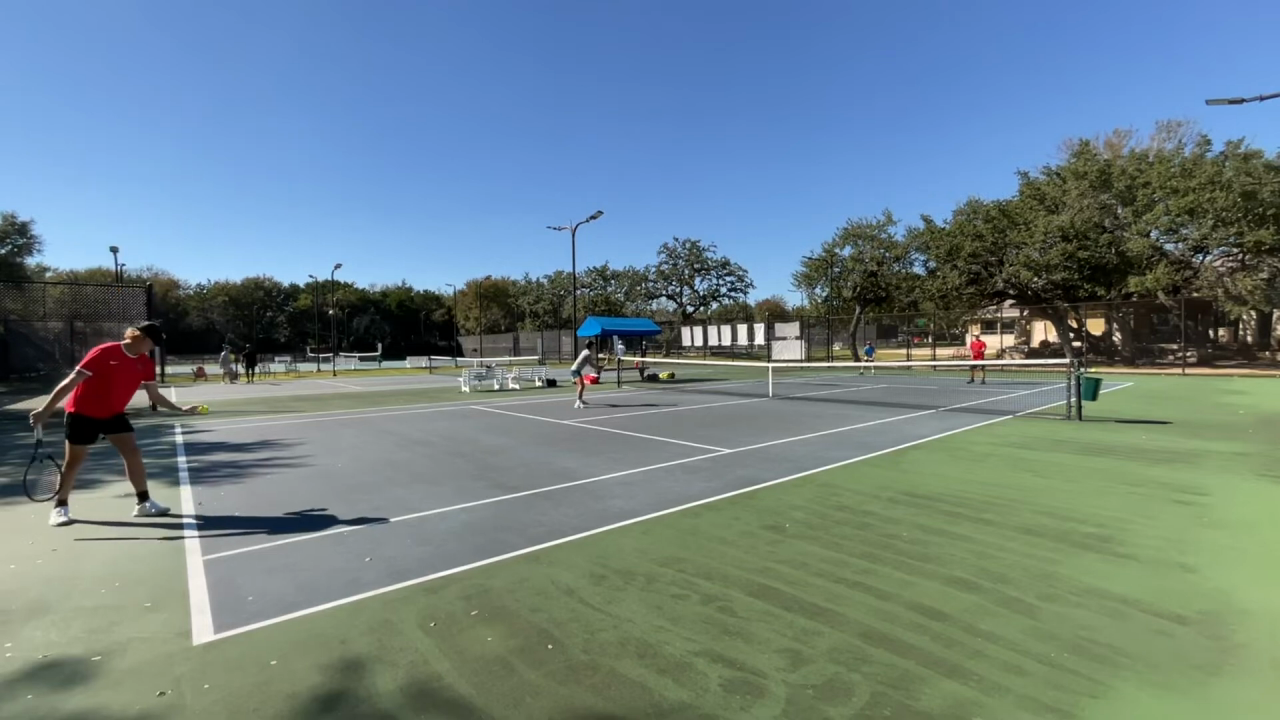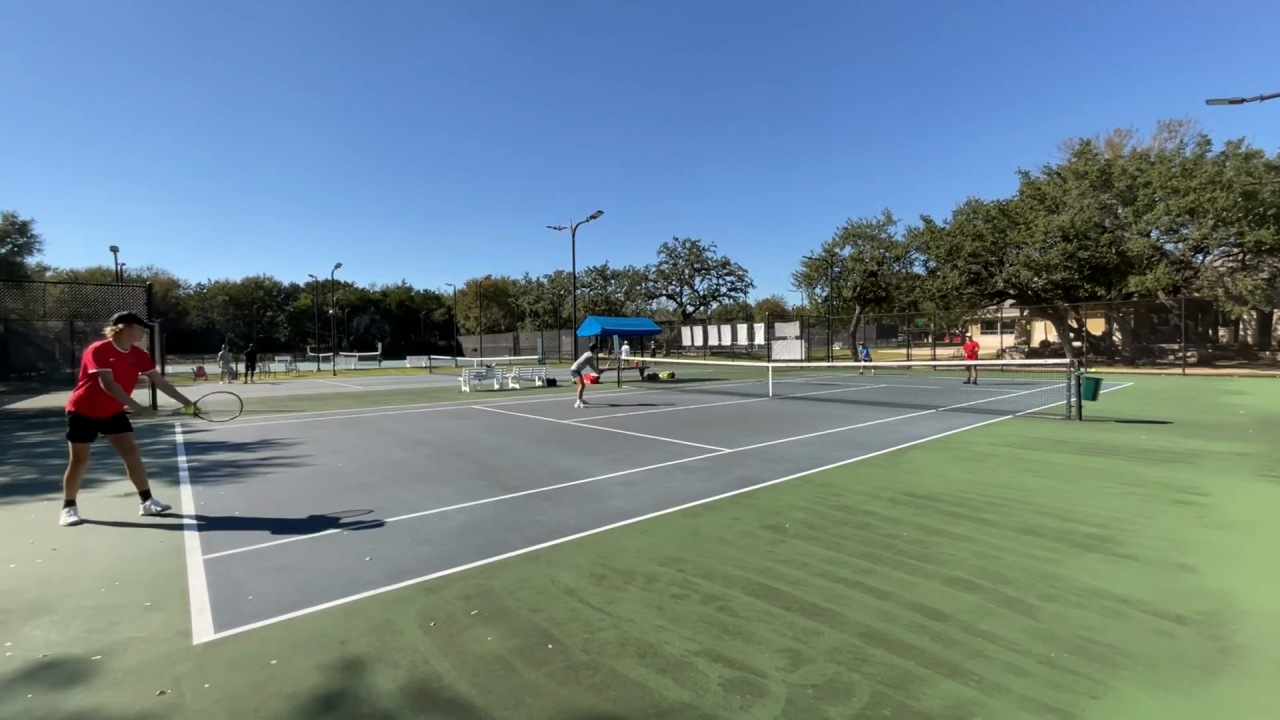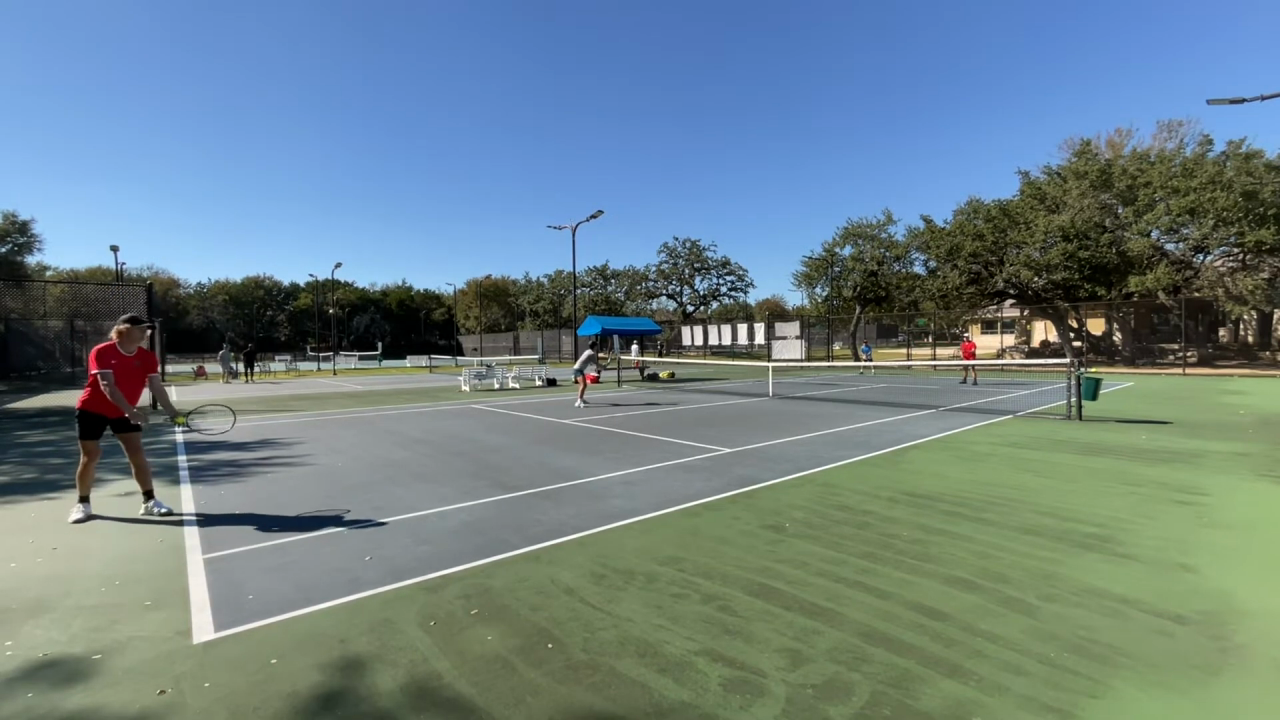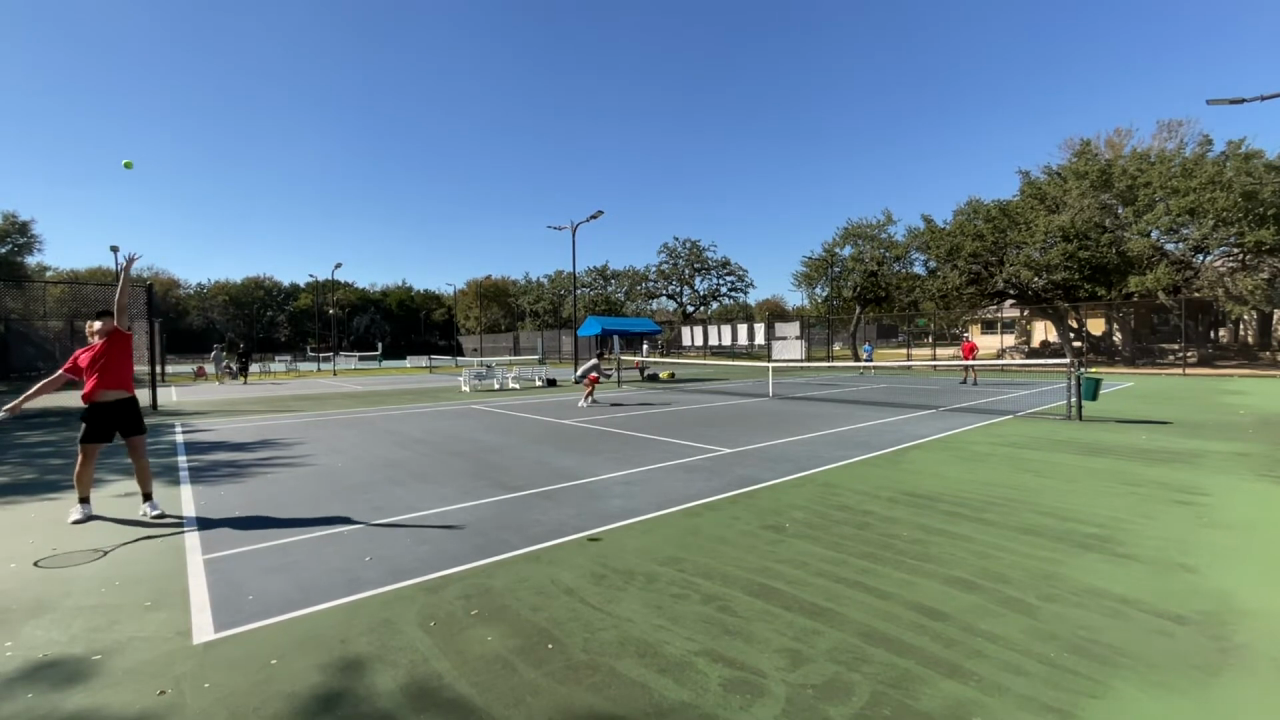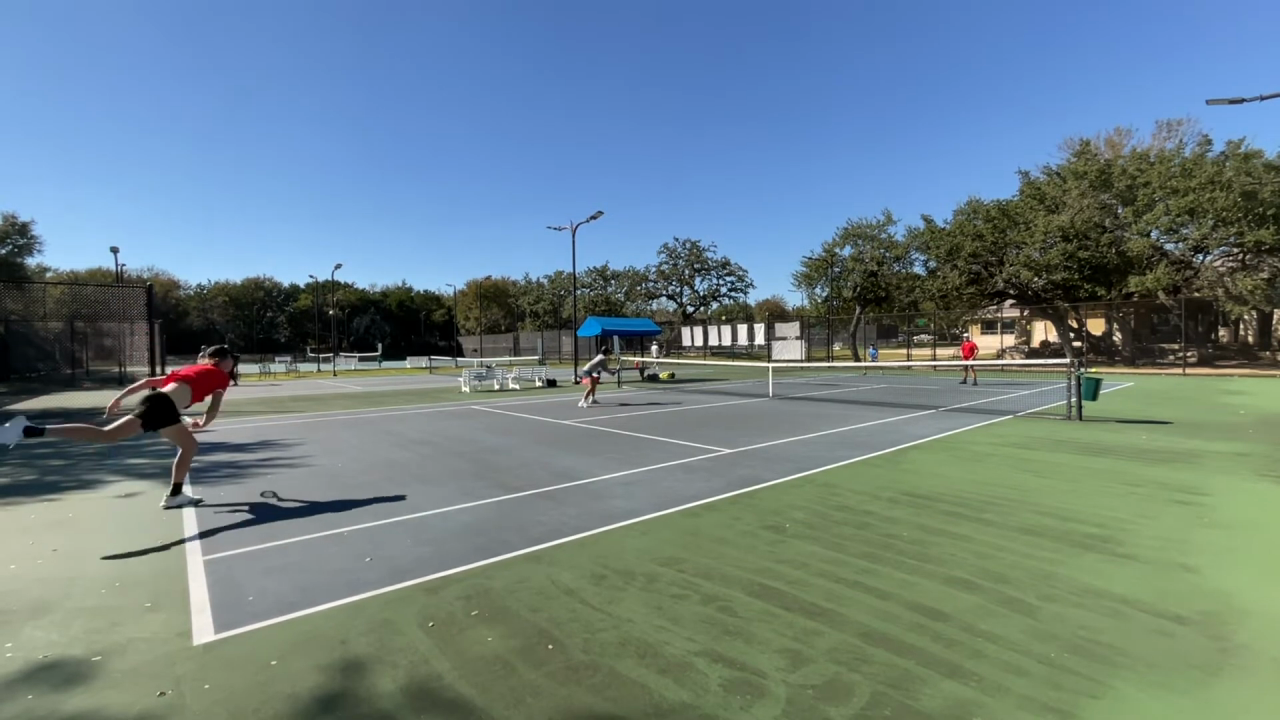
dt=1s
person 1, frame 1
left shoulder: (145, 363)
right shoulder: (104, 353)
left elbow: (154, 396)
right elbow: (72, 381)
left wrist: (181, 409)
right wrist: (46, 409)
left hip: (114, 414)
right hip: (83, 413)
left knee: (134, 453)
right knee: (74, 461)
left ankle: (143, 503)
right ankle: (60, 507)
person 1, frame 2
left shoulder: (139, 355)
right shoulder: (98, 350)
left elbow: (160, 382)
right elbow: (108, 383)
left wrist: (186, 402)
right wrist: (135, 406)
left hip: (113, 413)
right hip: (83, 412)
left knee: (132, 454)
right knee: (79, 461)
left ankle: (147, 501)
right ankle: (68, 507)
person 1, frame 3
left shoulder: (147, 357)
right shoulder: (101, 352)
left elbow: (156, 387)
right elbow: (107, 385)
left wrist: (172, 412)
right wrist: (130, 411)
left hip: (123, 413)
right hip: (92, 411)
left knee: (138, 455)
right knee: (90, 457)
left ankle: (150, 501)
right ankle: (83, 504)
person 1, frame 4
left shoulder: (121, 338)
right shoulder: (82, 355)
left elbow: (121, 306)
right elbow: (55, 381)
left wrist: (126, 272)
left hip: (126, 405)
right hip: (97, 410)
left knee: (140, 456)
right knee: (86, 461)
left ankle: (148, 502)
right ankle: (83, 504)
person 1, frame 5
left shoulder: (192, 370)
right shoulder: (218, 375)
left elbow: (148, 381)
right elbow: (215, 407)
left wrist: (120, 396)
right wrist: (202, 423)
left hip: (162, 405)
right hip: (162, 405)
left knee: (190, 445)
right knee: (107, 435)
left ankle: (175, 494)
